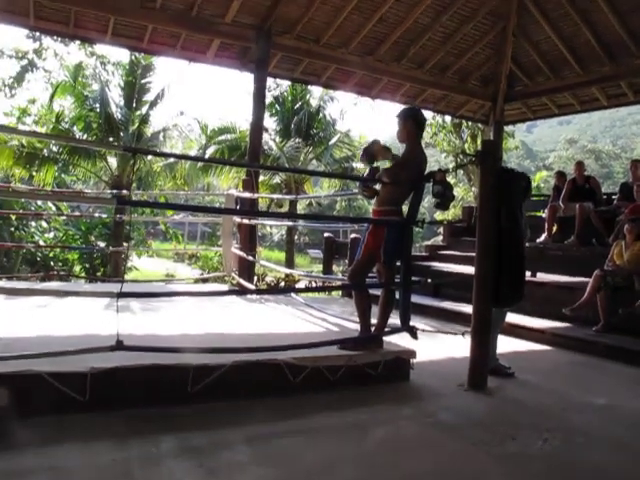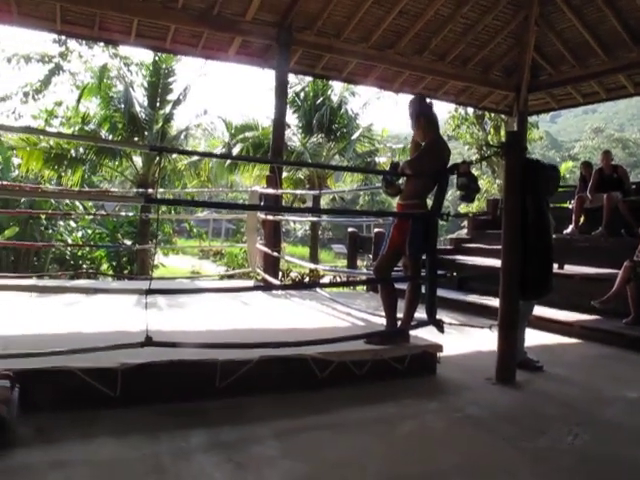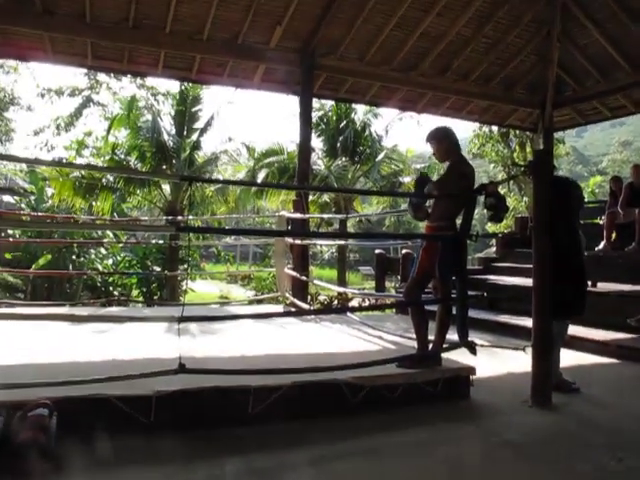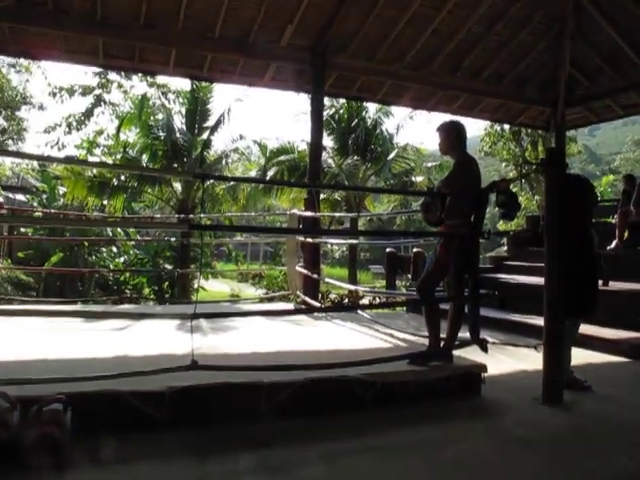
dt=1s
person 1, frame 1
left shoulder: (413, 152)
right shoulder: (416, 154)
left elbow: (390, 174)
left wrist: (378, 173)
right wrist: (385, 154)
left hip: (386, 221)
right hip: (391, 220)
left knee: (356, 275)
right knee: (386, 279)
left ankle: (366, 335)
right ankle: (376, 335)
person 1, frame 2
left shoulder: (434, 145)
right shoulder: (438, 147)
left elbow: (411, 166)
left wrist: (401, 167)
left hip: (411, 214)
right hip: (417, 214)
left knee: (382, 269)
right knee: (413, 272)
left ankle: (392, 329)
right ankle: (402, 329)
person 1, frame 3
left shoulder: (457, 167)
right shoulder: (464, 168)
left elbow: (436, 189)
left wrist: (427, 188)
right wrist: (427, 209)
left hip: (439, 236)
right hip: (447, 236)
left knee: (412, 292)
right knee: (443, 294)
left ankle: (423, 353)
right ankle: (434, 352)
person 1, frame 4
left shoulder: (463, 164)
right shoulder: (469, 164)
left elbow: (444, 188)
left wrist: (437, 190)
left hip: (455, 235)
right hip: (462, 234)
left knee: (425, 286)
right knee: (456, 292)
left ankle: (434, 347)
right ankle: (446, 349)
person 2, frame 1
left shoulder: (511, 209)
right shoulder: (509, 209)
right elbow: (516, 238)
left hip: (505, 264)
right hip: (505, 265)
left knee: (498, 309)
right knee: (499, 308)
left ankle: (490, 358)
right ankle: (489, 360)
person 2, frame 2
left shoulder: (534, 201)
right shoulder: (533, 203)
left hip: (531, 254)
right hip: (531, 256)
left knee: (524, 302)
right knee: (526, 301)
left ankle: (517, 352)
right ankle: (517, 354)
person 2, frame 3
left shoulder: (561, 219)
right shoulder: (563, 220)
right elbow: (568, 248)
left hip: (560, 277)
right hip: (563, 278)
left knee: (556, 328)
right knee: (557, 327)
left ankle: (553, 374)
right ankle: (553, 376)
person 2, frame 4
left shoulder: (562, 186)
right shoulder: (578, 185)
left hip: (570, 257)
right hip: (576, 258)
left knee: (568, 313)
right knee: (572, 314)
left ankle: (563, 369)
right ankle: (564, 372)
